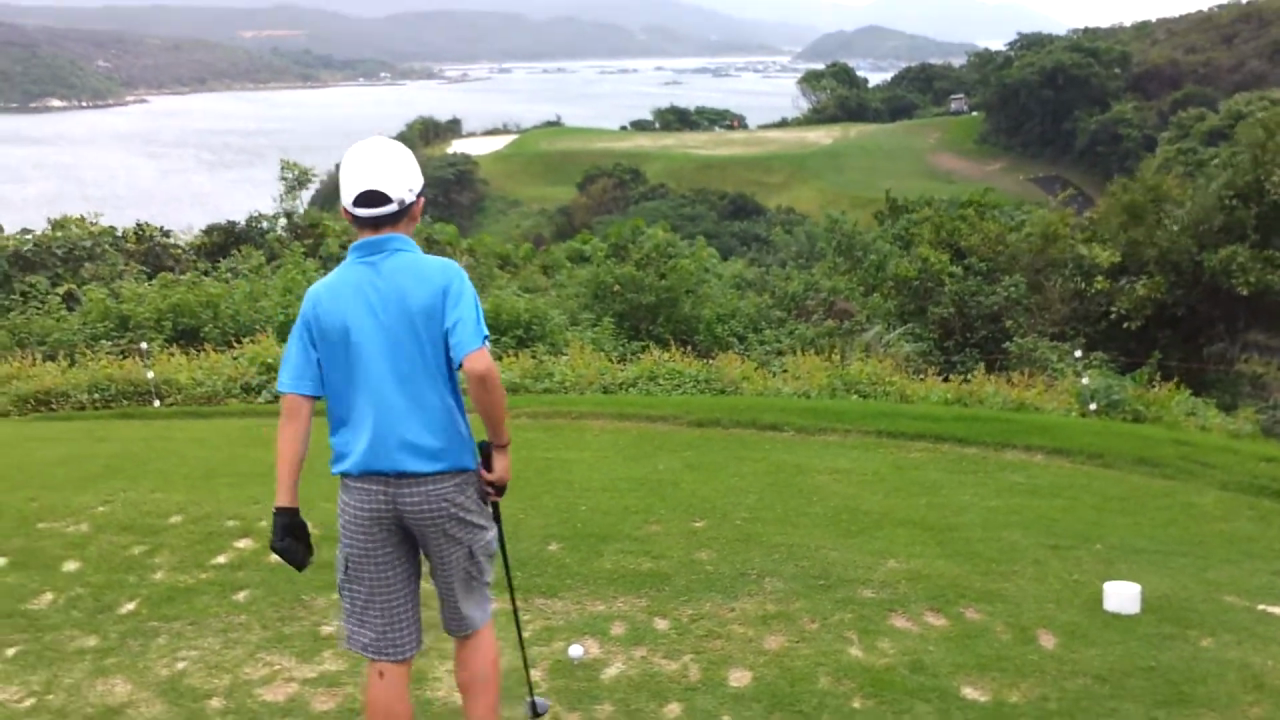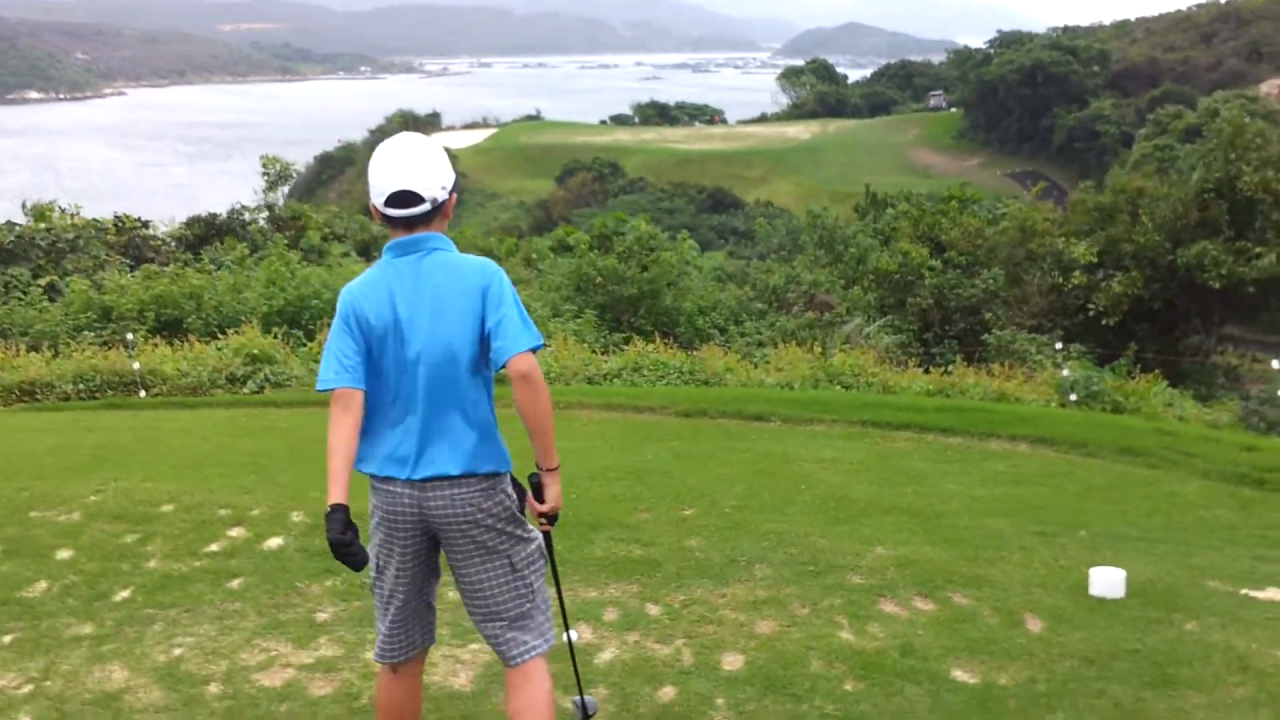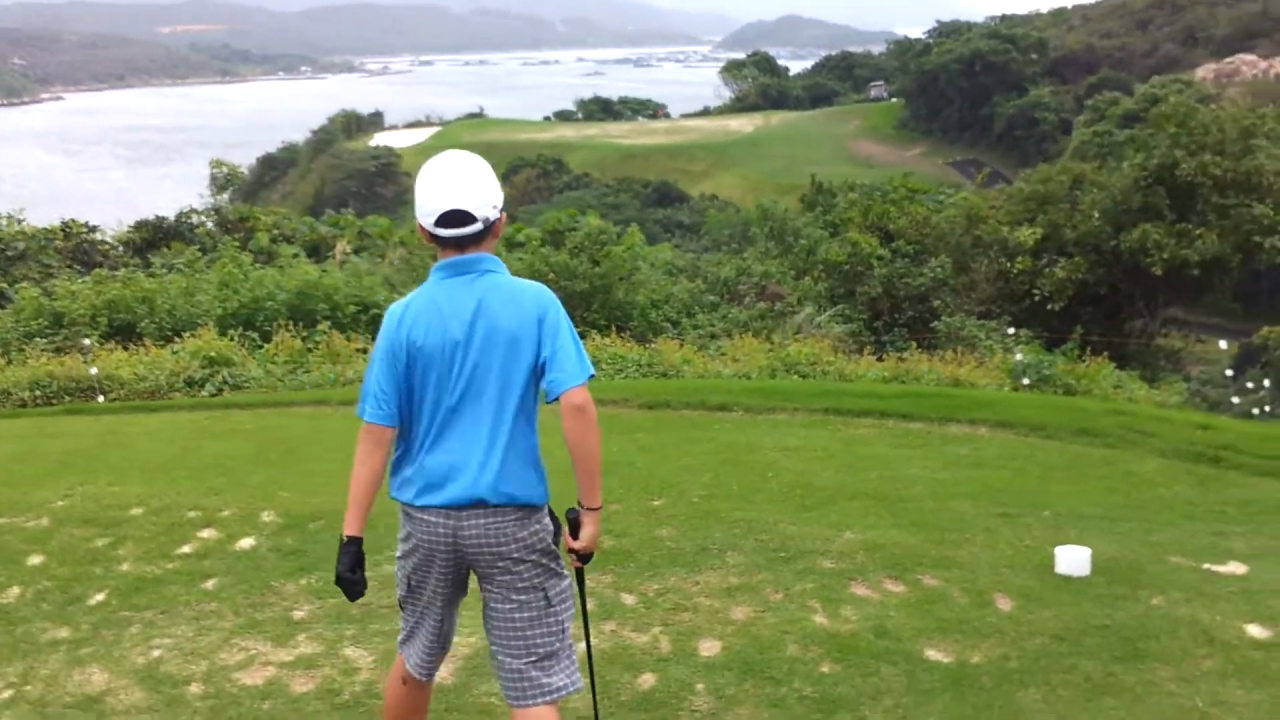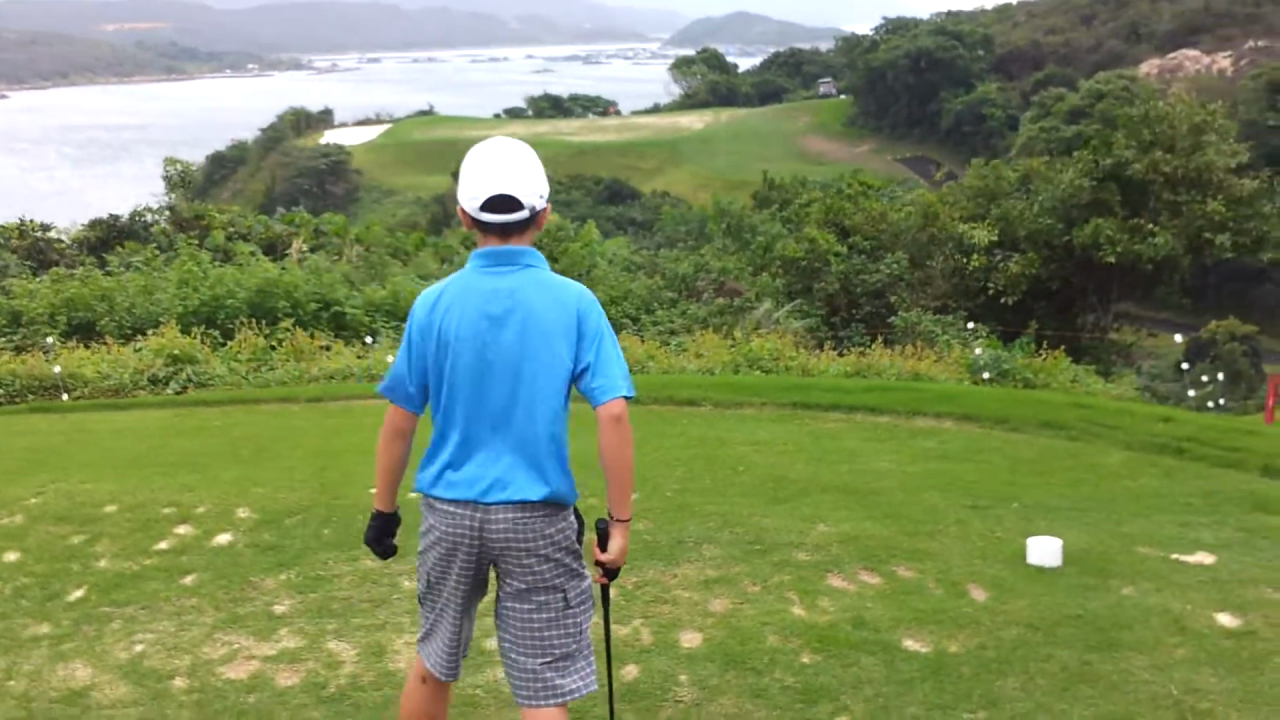
dt=0.2s
person 1, frame 1
left shoulder: (321, 297)
right shoulder: (442, 277)
left elbow: (296, 408)
right elbow: (480, 369)
left wrist: (286, 508)
right wrist: (500, 447)
left hip: (365, 491)
right hip: (445, 480)
left knee: (387, 652)
right knee: (472, 621)
person 1, frame 2
left shoulder: (357, 296)
right shoulder: (481, 276)
left elbow: (346, 404)
right elbow: (523, 371)
left wrist: (336, 509)
right wrist: (550, 470)
left hip: (394, 494)
right hip: (476, 489)
left knee: (399, 652)
right knee: (525, 646)
person 1, frame 3
left shoulder: (402, 317)
right shoulder: (534, 301)
left elbow: (376, 437)
right elbow: (577, 405)
left wrist: (351, 537)
right wrist: (590, 509)
left hip: (427, 518)
right hip: (512, 519)
left knee: (416, 657)
person 1, frame 4
left shoulder: (433, 303)
right shoulder: (574, 303)
left elbow: (399, 420)
right elbow: (613, 415)
left wrist: (383, 509)
right wrist: (620, 521)
left hip: (448, 512)
right hip: (538, 519)
left knee: (434, 659)
